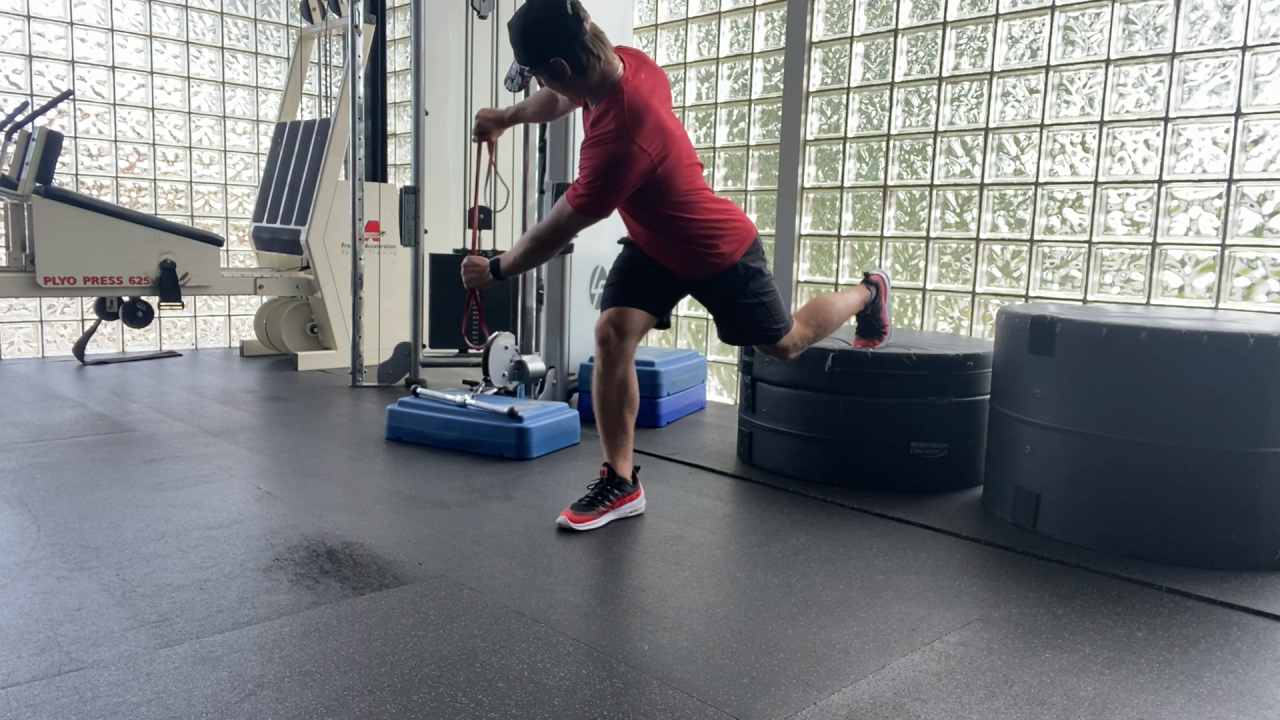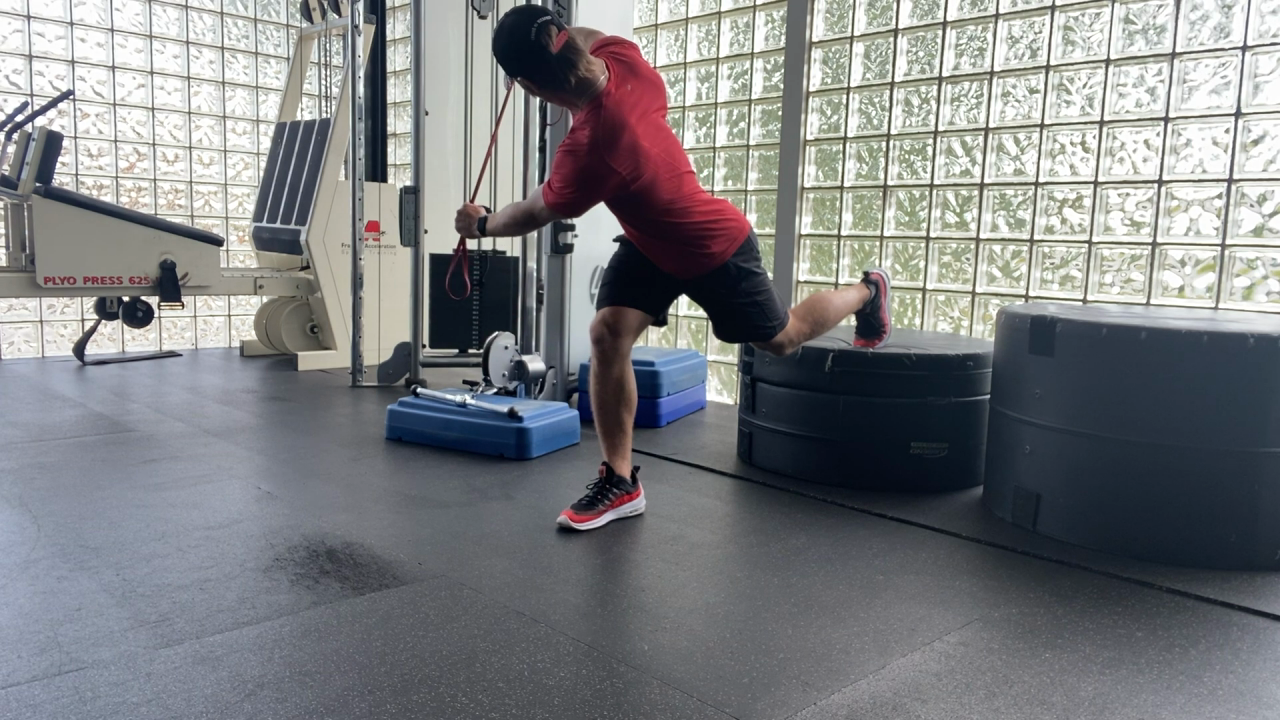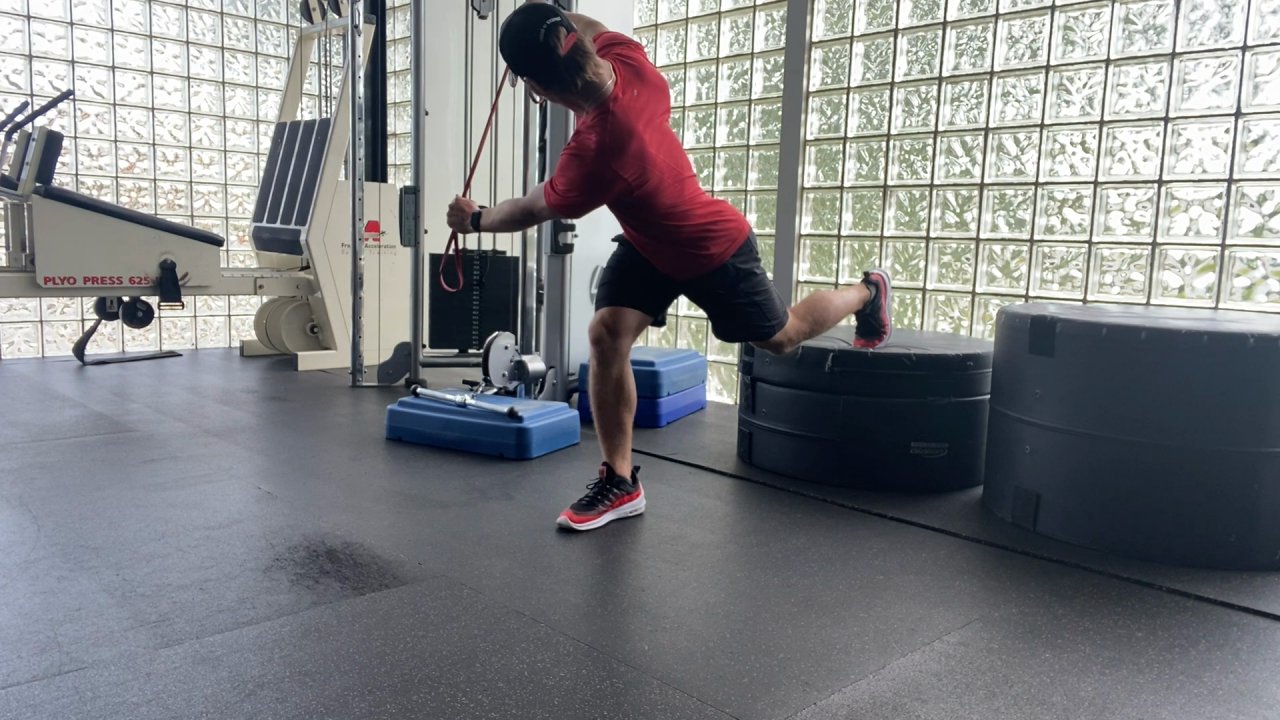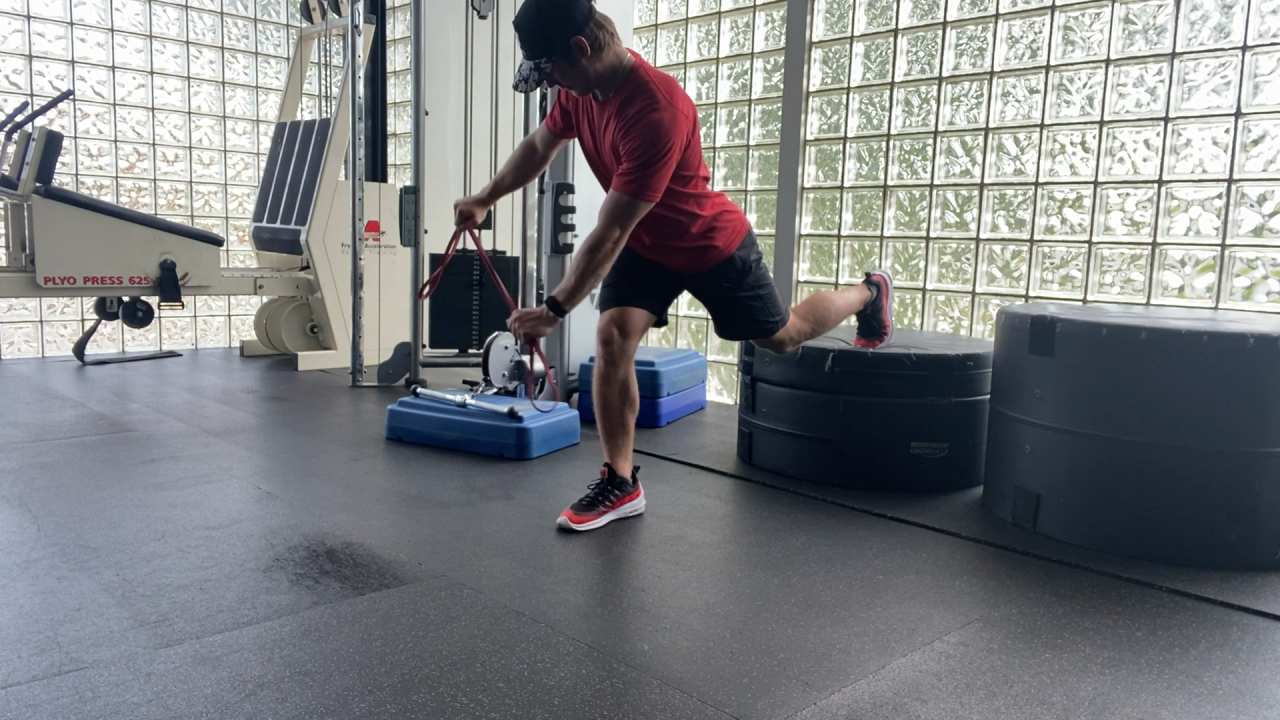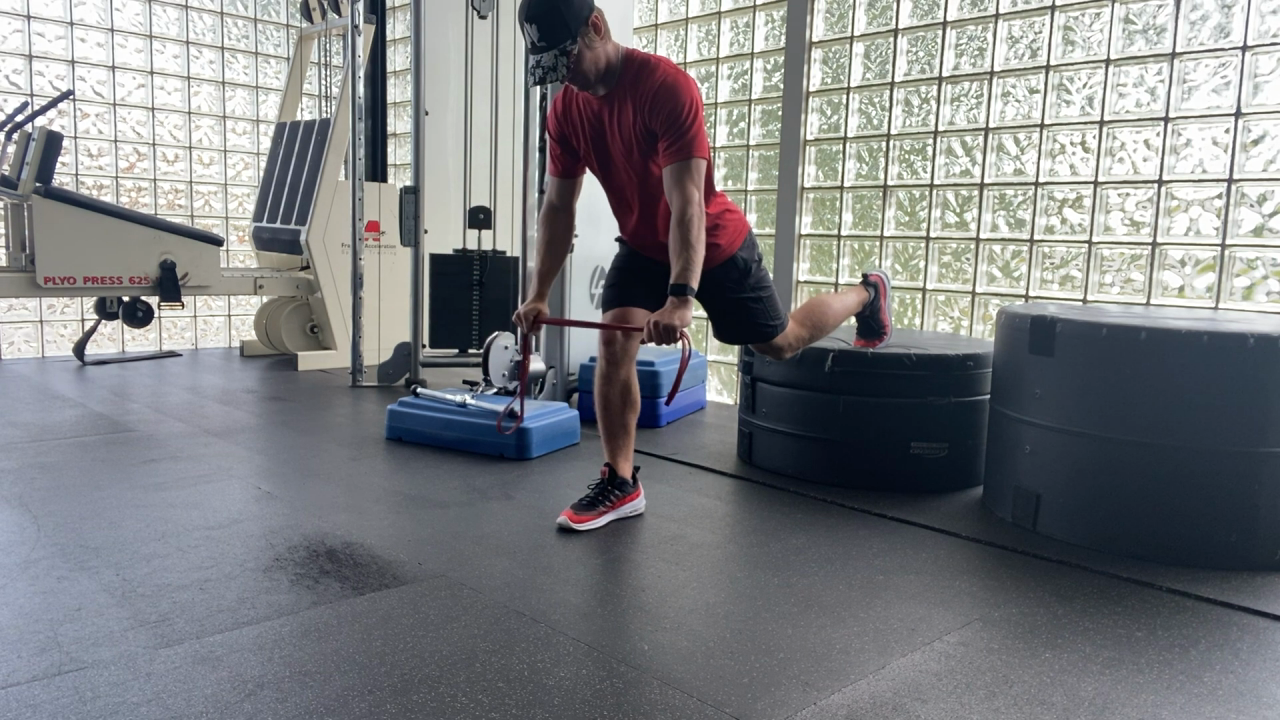
dt=1s
person 1, frame 1
left shoulder: (621, 136)
right shoulder: (622, 63)
left elbow: (558, 230)
right elbow: (560, 101)
left wrist: (495, 270)
right wrist: (505, 116)
left hip: (719, 251)
right hip: (654, 243)
left knee: (783, 344)
right knee: (612, 337)
left ankle: (867, 292)
right ankle: (621, 483)
person 1, frame 2
left shoulder: (589, 150)
right shoulder: (621, 57)
left elbow: (535, 213)
left wrist: (482, 224)
left hip: (713, 249)
right hip: (650, 241)
left knee: (781, 338)
right knee: (607, 335)
left ankle: (867, 291)
right ankle: (620, 482)
person 1, frame 3
left shoulder: (596, 152)
right shoulder: (624, 56)
left elbow: (533, 210)
left wrist: (474, 219)
left hip: (712, 250)
right hip: (648, 242)
left knee: (782, 337)
right knee: (606, 335)
left ankle: (868, 292)
right ankle: (620, 482)
person 1, frame 4
left shoulder: (656, 111)
right shoulder: (581, 89)
left elbow: (610, 232)
right elbow: (538, 148)
left wrist: (553, 309)
right wrist: (484, 199)
left hip: (712, 244)
right hip: (647, 245)
left knee: (781, 336)
right knee: (612, 338)
left ankle: (869, 293)
right ankle: (620, 483)
person 1, frame 5
left shoulder: (666, 86)
right shoulder: (565, 108)
left elbow: (687, 203)
right elbow: (558, 206)
left wrist: (682, 296)
right wrist: (539, 294)
left hip: (714, 244)
right hip: (642, 246)
left knee: (780, 343)
right knee: (614, 343)
left ankle: (867, 294)
right ankle: (621, 483)
